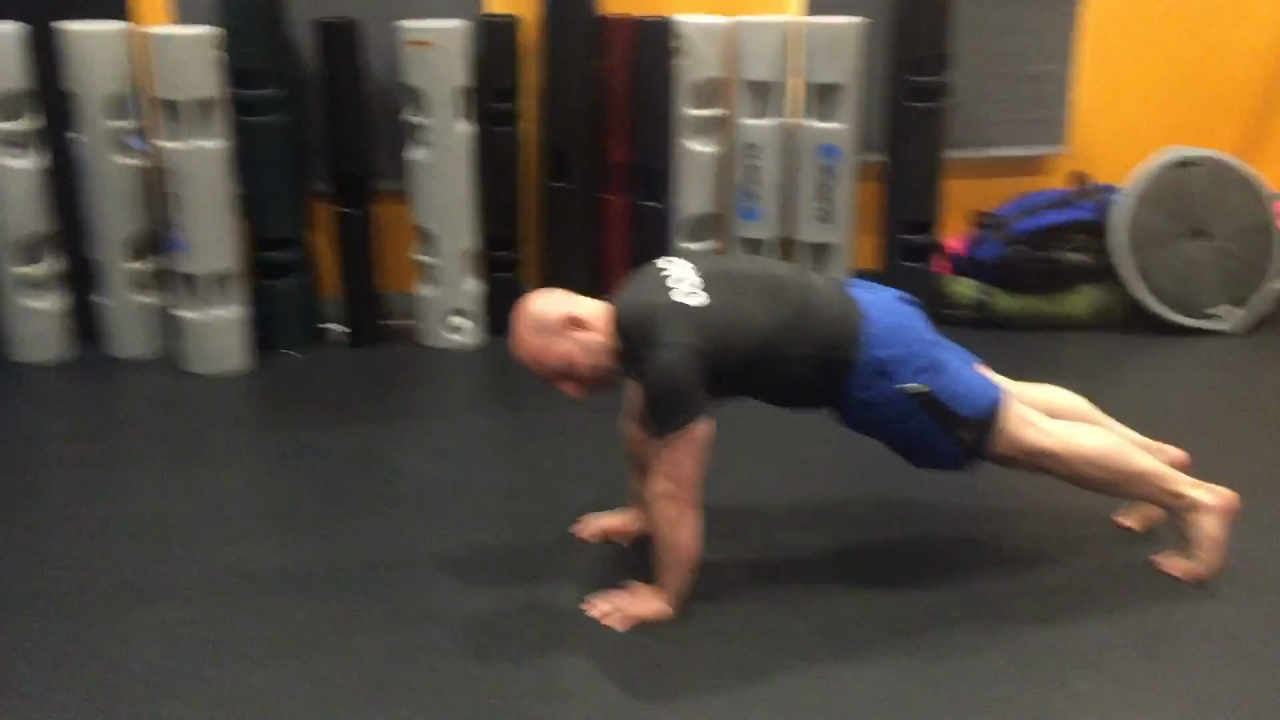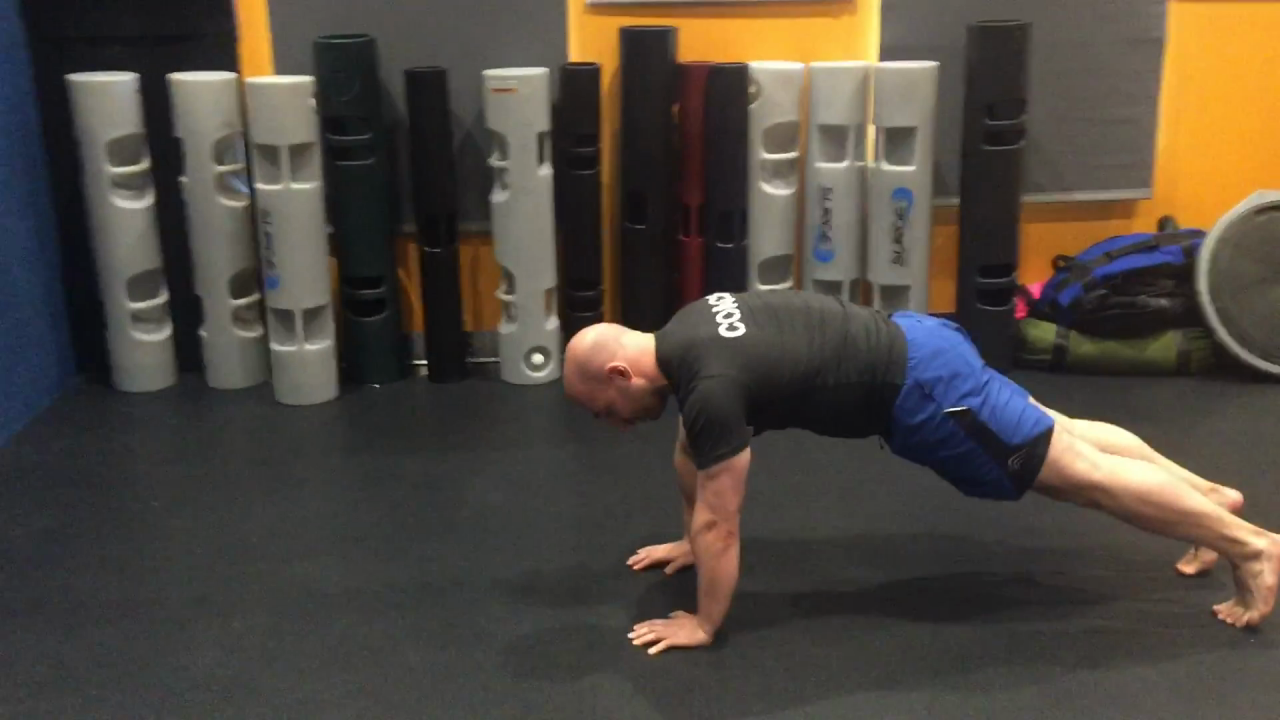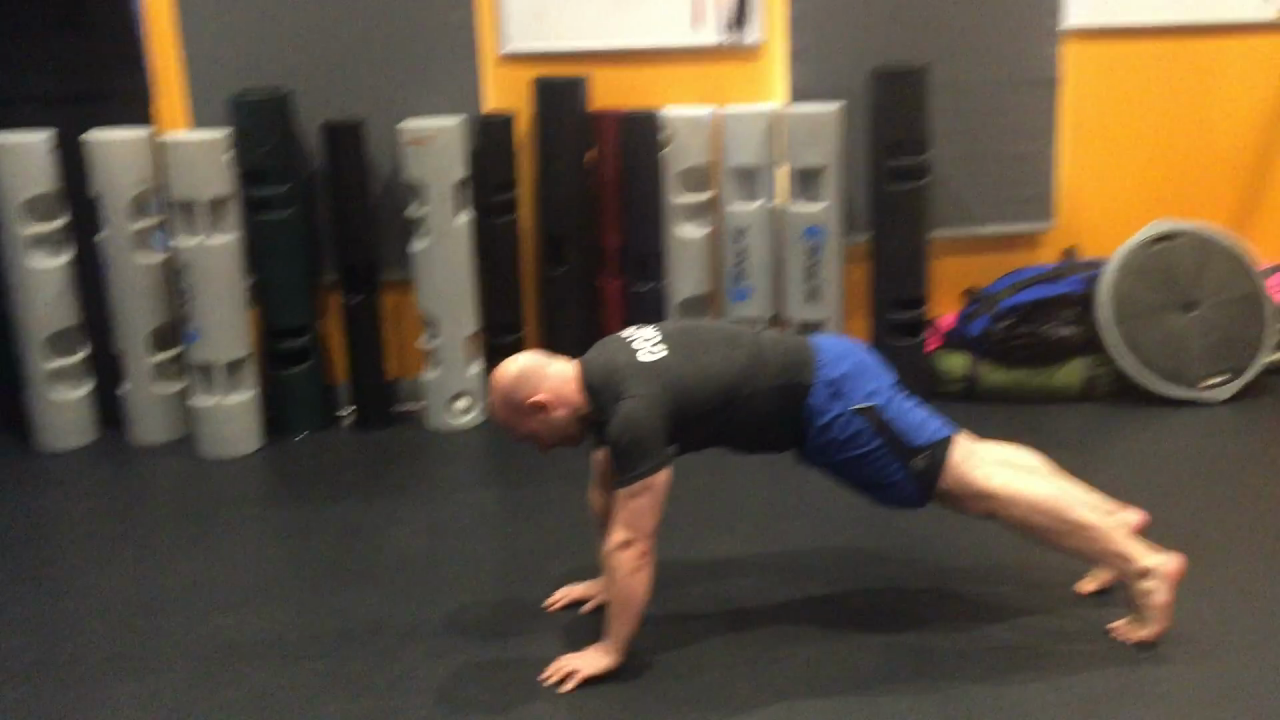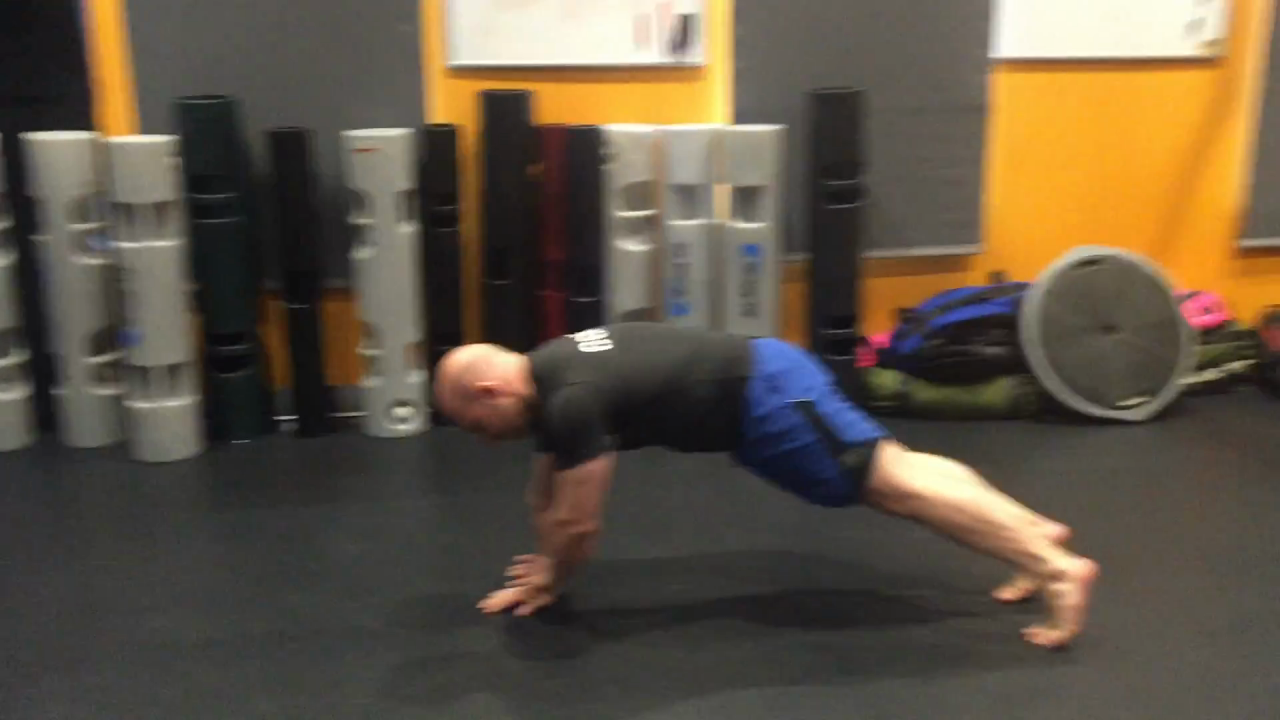
dt=0.4s
person 1, frame 1
left shoulder: (668, 351)
right shoulder: (636, 302)
left elbow: (679, 490)
right elbow: (641, 423)
left wrist: (665, 596)
right wrist: (639, 511)
left hip: (873, 364)
right hip: (862, 313)
left knee: (1023, 437)
right knee: (1006, 398)
left ankle: (1195, 500)
right ankle: (1155, 453)
person 1, frame 2
left shoulder: (710, 384)
right shoulder: (684, 338)
left elbow: (720, 521)
right elbow: (692, 458)
left wrist: (704, 624)
right wrist: (689, 540)
left hip: (921, 389)
right hip: (911, 345)
left knee: (1074, 471)
right knee: (1059, 434)
right ankle: (1212, 495)
person 1, frame 3
left shoulder: (631, 406)
right shoulder: (598, 374)
left elbow: (633, 542)
right elbow: (605, 489)
left wrist: (610, 650)
right wrist: (607, 580)
left hip: (829, 398)
right hip: (821, 379)
left knee: (969, 481)
right knee: (967, 457)
left ankle: (1143, 566)
right ankle: (1115, 517)
person 1, frame 4
left shoulder: (573, 398)
right shoulder: (544, 378)
left elbow: (578, 522)
right elbow: (546, 495)
left wrist: (550, 578)
right wrist: (544, 573)
left hip: (766, 399)
right hip: (758, 383)
left knee: (896, 484)
right knee: (897, 465)
left ankle: (1055, 568)
right ankle: (1037, 531)
